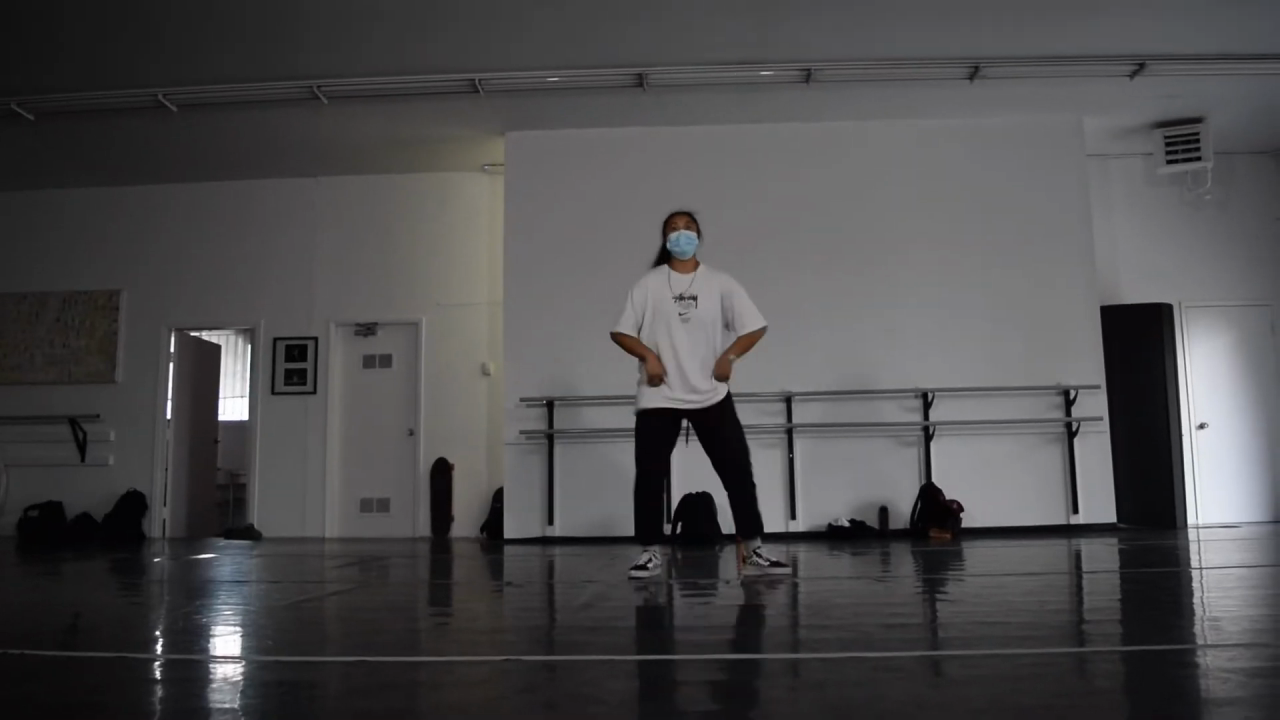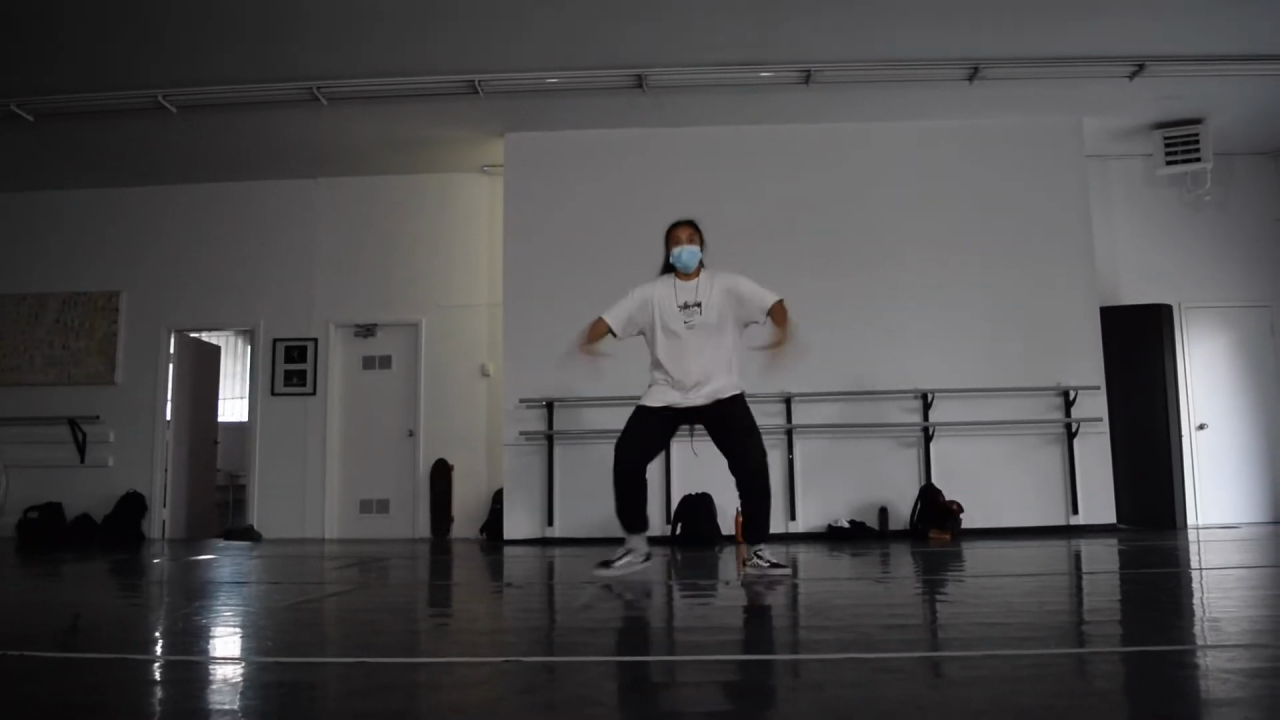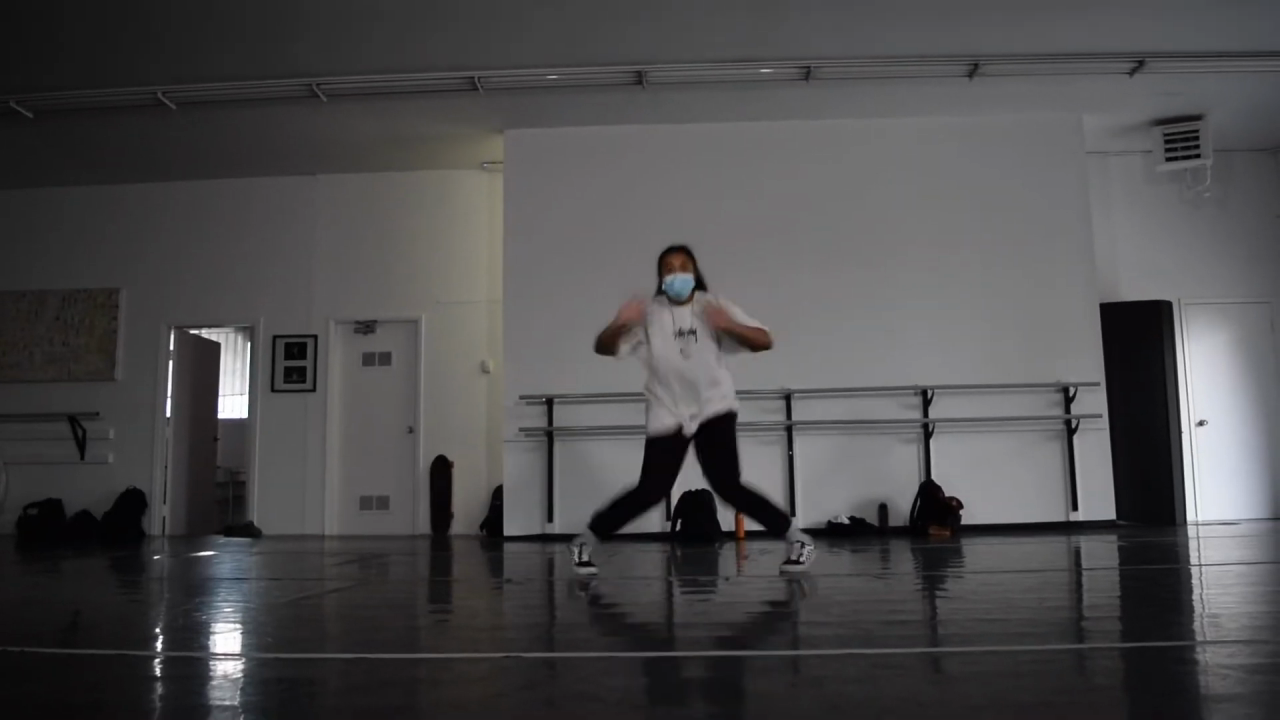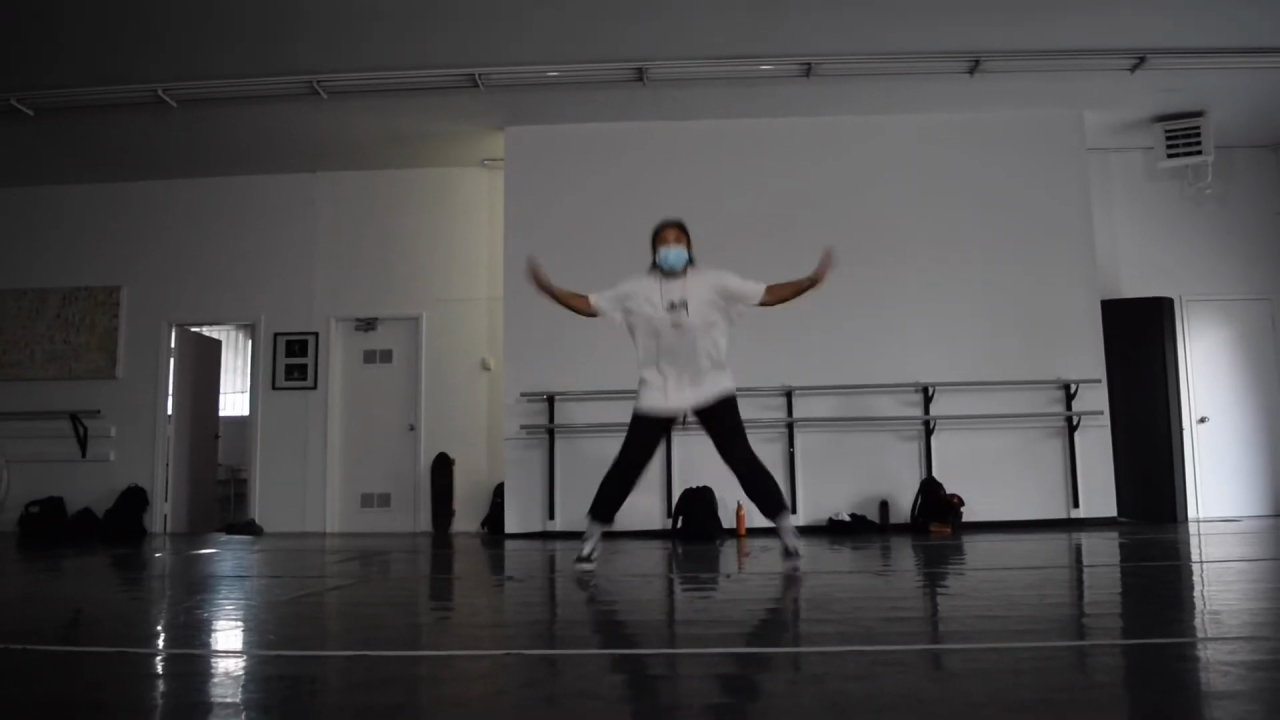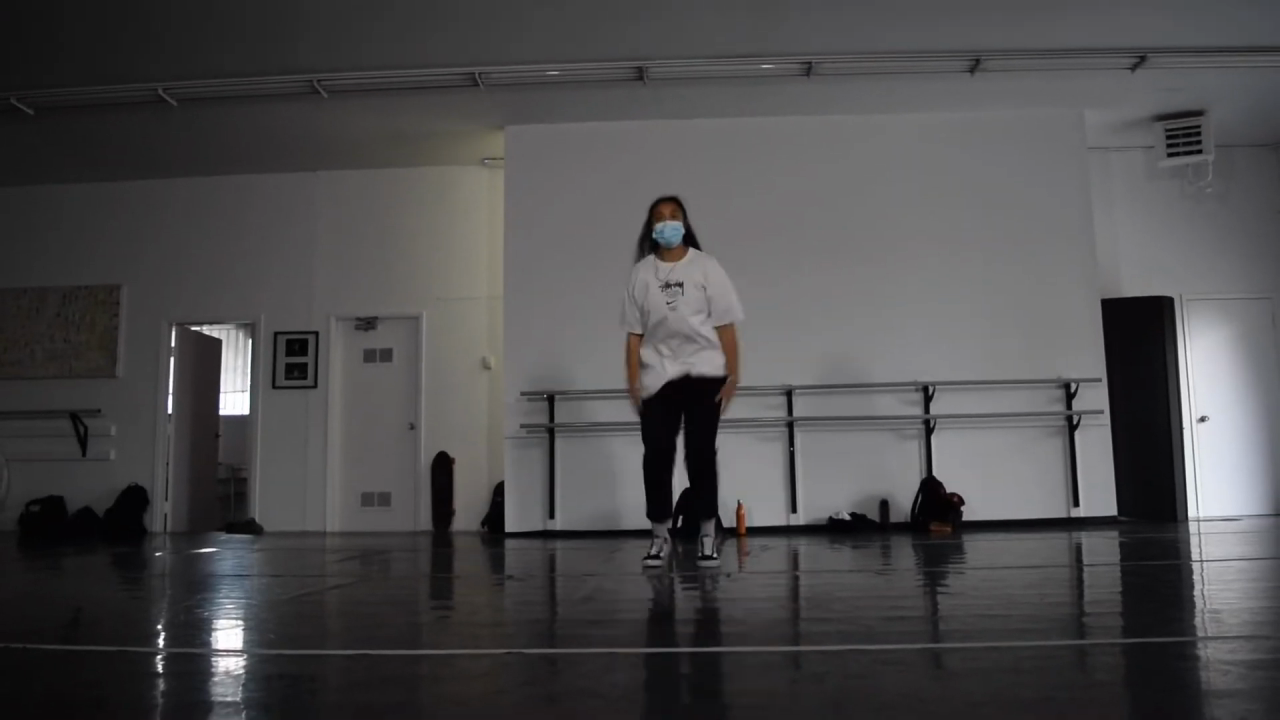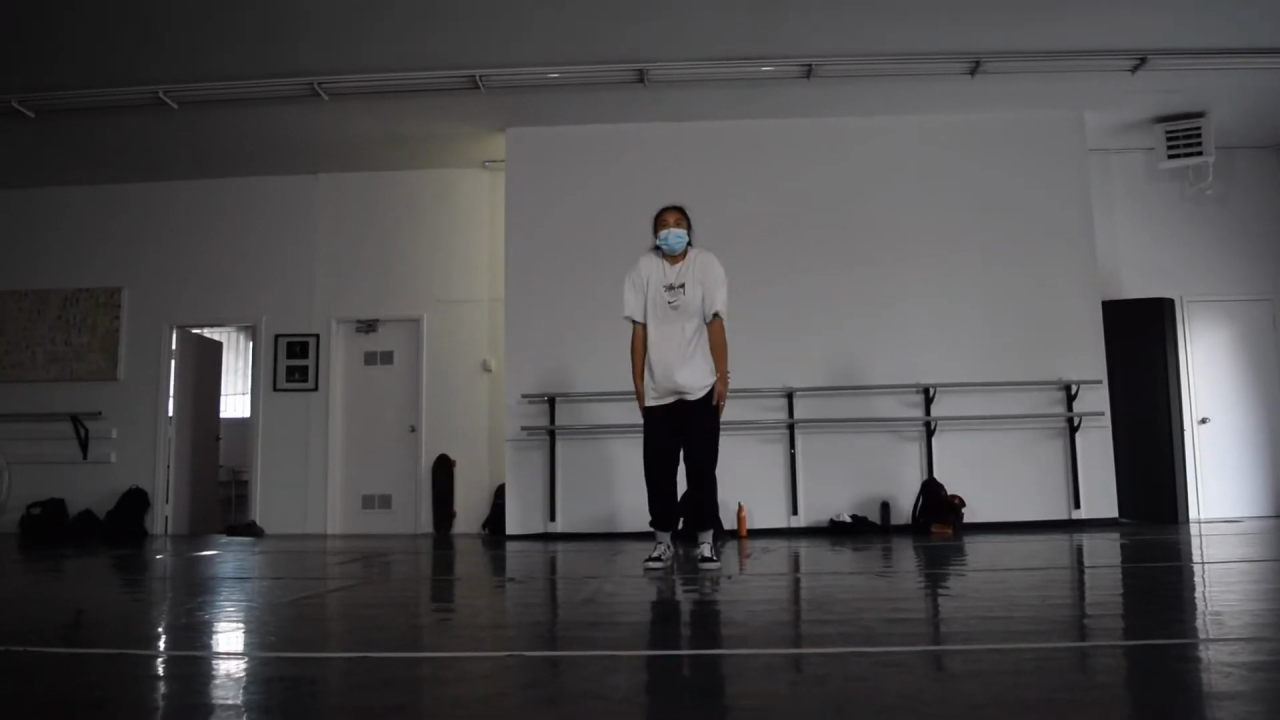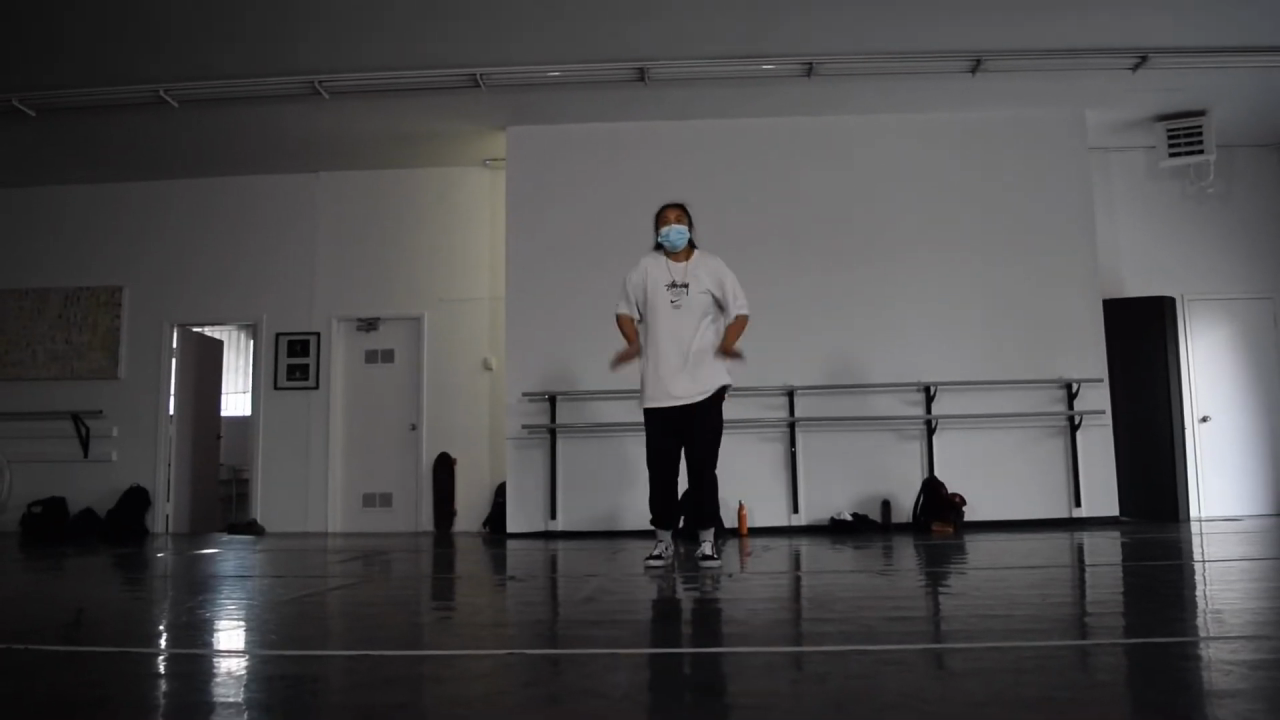
dt=0.2s
person 1, frame 1
left shoulder: (721, 283)
right shoulder: (649, 284)
left elbow: (755, 327)
right elbow: (621, 332)
left wrist: (729, 356)
right wrist: (647, 355)
left hip: (711, 394)
right hip: (660, 395)
left knee: (737, 467)
right knee: (650, 471)
left ankle: (752, 549)
right ankle: (651, 550)
person 1, frame 2
left shoulder: (726, 285)
right shoulder: (651, 293)
left elbow: (772, 304)
right elbow: (608, 322)
left wrist: (783, 329)
right wrist: (588, 341)
left hip: (719, 391)
right hip: (665, 394)
left knee: (752, 463)
right knee: (626, 458)
left ankle: (757, 550)
right ankle: (635, 546)
person 1, frame 3
left shoulder: (719, 310)
right shoulder: (648, 314)
left elbow: (763, 341)
right elbow: (604, 347)
left wrist: (730, 326)
right wrist: (620, 324)
left hip: (715, 409)
right hip: (668, 416)
left knee: (726, 484)
right knee: (649, 492)
left ankle: (794, 537)
right ankle: (588, 540)
person 1, frame 4
left shoulder: (713, 282)
right shoulder: (637, 290)
left elbow: (766, 294)
right elbow: (590, 305)
left wrist: (812, 281)
right wrist: (547, 287)
left hip: (712, 389)
right hip: (658, 394)
left knee: (741, 459)
right knee: (628, 464)
left ankle: (785, 525)
right ankle: (593, 533)
person 1, frame 5
left shoulder: (706, 267)
right shoulder: (641, 273)
left elbow: (725, 324)
right elbow: (634, 334)
left wrist: (733, 375)
right wrist: (633, 383)
left hip: (705, 370)
right hip: (659, 376)
left knee: (701, 451)
right knee: (657, 456)
left ankle: (707, 534)
right ankle: (661, 535)
person 1, frame 6
left shoulder: (706, 264)
right shoulder: (643, 268)
left elbow: (715, 321)
right elbow: (637, 327)
left wrist: (722, 376)
right wrist: (637, 380)
left hip: (701, 386)
right hip: (658, 390)
left knee: (701, 466)
right knee: (658, 468)
left ankle: (705, 542)
right ankle: (663, 542)
person 1, frame 7
left shoulder: (712, 266)
right shoulder: (645, 268)
left elbow: (739, 311)
right elbow: (625, 312)
left wrist: (728, 343)
right wrist: (633, 343)
left hip: (705, 386)
right hip: (659, 389)
left knee: (702, 465)
right knee: (661, 466)
left ankle: (706, 540)
right ankle: (664, 540)
